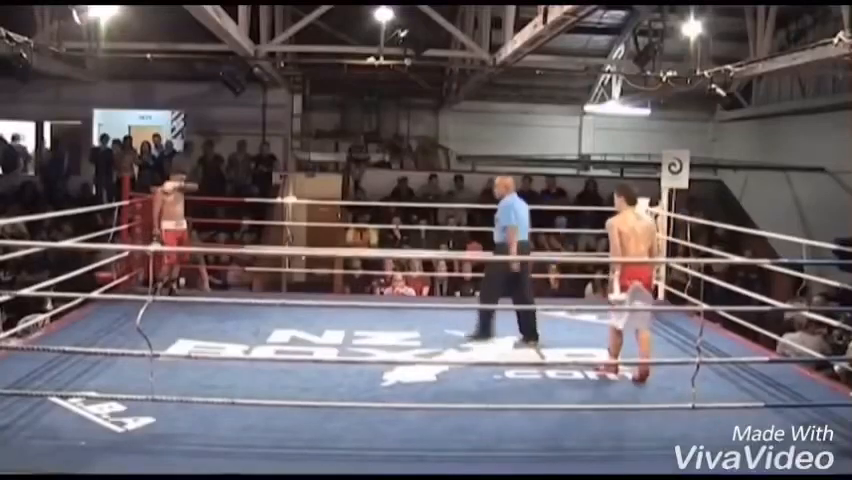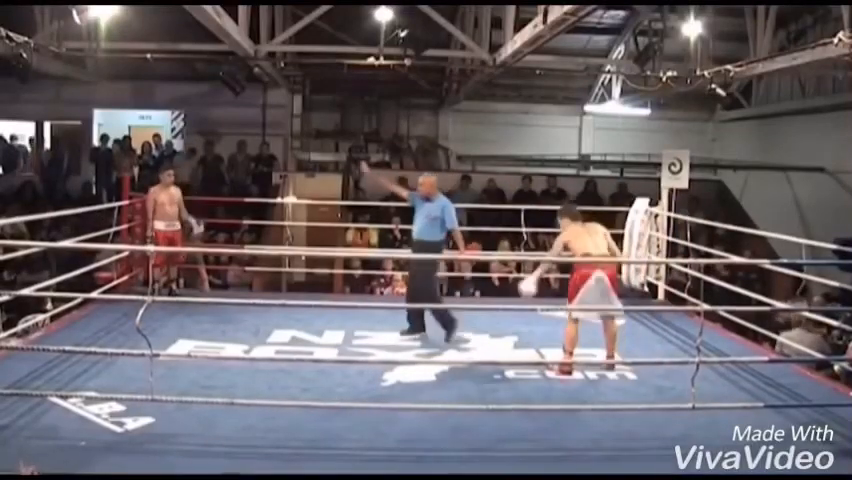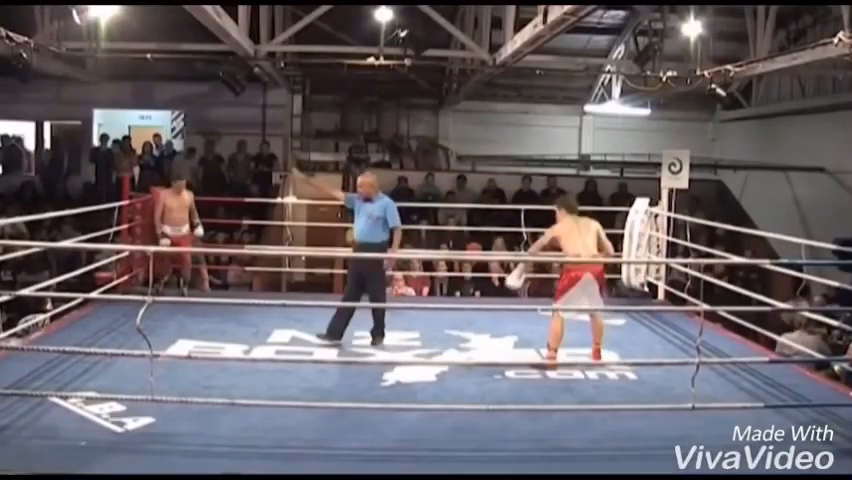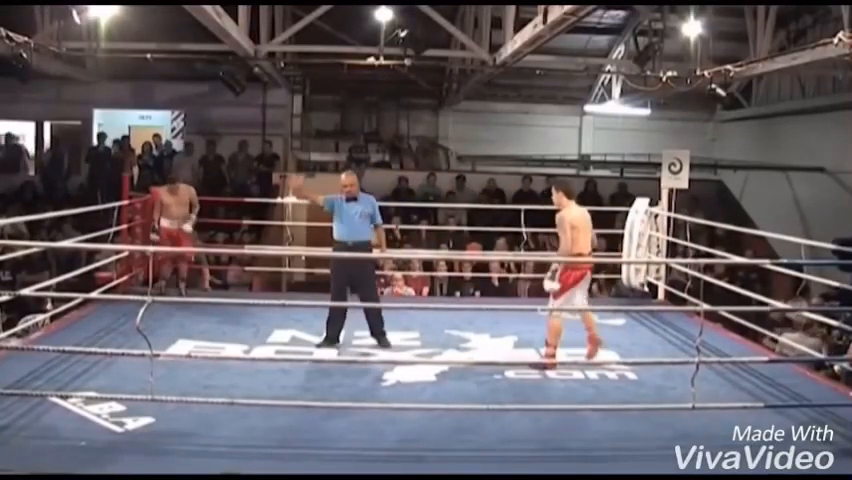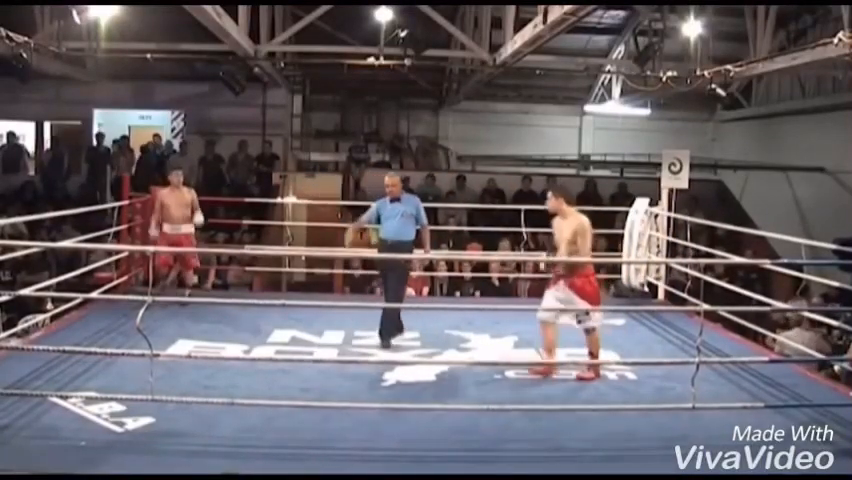
dt=1s
person 1, frame 1
left shoulder: (614, 222)
right shoulder: (648, 221)
left elbow: (616, 254)
right elbow: (653, 253)
left wrist: (615, 278)
left hip: (626, 274)
right hip: (645, 274)
left knee: (617, 323)
right knee: (642, 323)
left ankle: (612, 364)
right ankle: (644, 365)
person 1, frame 2
left shoulder: (566, 233)
right shoulder: (599, 228)
left elbow: (552, 256)
right elbow: (617, 254)
left wrist: (534, 276)
left hip: (586, 269)
right hip: (608, 268)
left knee: (572, 317)
right knee: (608, 316)
left ankle: (567, 363)
right ankle: (610, 358)
person 1, frame 3
left shoulder: (558, 227)
right shoulder: (593, 224)
left elbow: (536, 247)
right elbow: (610, 251)
left wrist: (519, 268)
left hip: (574, 269)
right hip: (595, 266)
left knee: (558, 313)
right knee: (595, 311)
left ankle: (551, 357)
right ankle: (597, 352)
person 1, frame 4
left shoulder: (563, 215)
right shoulder: (584, 212)
left elbow: (566, 247)
right elbow: (593, 241)
left wrist: (555, 267)
left hip: (572, 265)
right hip: (586, 263)
left knee: (555, 310)
right knee: (580, 305)
left ankle: (549, 356)
right ankle: (593, 341)
person 1, frame 5
left shoulder: (581, 222)
right shoulder: (556, 222)
left elbow: (584, 255)
left wrist: (558, 262)
right wrist: (554, 265)
left hip: (582, 277)
right hip: (562, 278)
left knee: (588, 325)
right knee: (546, 318)
left ankle: (594, 366)
right ankle: (548, 364)
person 2, frame 1
left shoulder: (506, 204)
right shoulder: (521, 204)
left elbow: (511, 230)
left wrist: (512, 256)
left hip: (506, 252)
right hip: (522, 250)
left knee: (489, 292)
right knee: (523, 296)
left ankle: (485, 331)
right ankle: (530, 336)
person 2, frame 2
left shoulder: (444, 204)
right shoulder: (418, 199)
left elbow: (454, 229)
right elbow: (396, 189)
left wrist: (461, 252)
right wrist: (371, 174)
left hip: (432, 248)
right hip: (417, 246)
left knee: (425, 288)
right knee: (413, 288)
left ankle: (448, 323)
right ankle: (416, 325)
person 2, frame 3
left shoulder: (387, 204)
right shoulder: (357, 200)
left elbow: (397, 230)
right elbow: (334, 193)
left wrist: (392, 253)
right wrist: (306, 179)
left hip: (376, 252)
right hip: (359, 251)
left knee: (376, 296)
right knee: (350, 294)
left ankle: (378, 334)
right ankle: (334, 332)
person 2, frame 4
left shoulder: (370, 201)
right shoulder: (336, 200)
left elbow: (378, 226)
right elbow: (317, 199)
left wrist: (383, 249)
right wrist: (300, 189)
left hip: (363, 251)
right hip: (341, 251)
left knee: (369, 295)
right knee: (337, 296)
left ankle: (379, 334)
right ankle: (332, 337)
person 2, frame 5
left shoulder: (413, 202)
right shoulder: (380, 204)
left elbow: (423, 225)
right elbow: (365, 220)
left wrist: (426, 246)
right wrist: (352, 229)
left hip: (403, 248)
right hip: (385, 248)
left knee: (395, 291)
right knee: (388, 290)
left ankle: (386, 333)
right ankle: (396, 326)
person 3, frame 1
left shoulder: (180, 189)
right shoulder: (160, 191)
left elbow: (195, 187)
right elbow: (155, 212)
left wrist: (180, 184)
right wrist: (156, 230)
left hip: (182, 226)
right hip: (168, 228)
left knee: (178, 259)
right knee: (169, 259)
left ankle: (172, 286)
right ankle: (159, 285)
person 3, frame 2
left shoulder: (177, 191)
right shoulder: (153, 192)
left elbow: (182, 210)
right elbow: (149, 214)
left wrist: (191, 220)
right wrist: (149, 233)
left hip: (175, 228)
right hip: (160, 229)
left knee: (175, 259)
right knee: (158, 260)
left ankle: (172, 287)
right ankle: (157, 288)
person 3, frame 3
left shoulder: (189, 195)
right shoulder: (163, 196)
left elbow: (193, 212)
right elbow: (157, 216)
left wrist: (197, 222)
right wrist: (160, 232)
left hip: (184, 233)
right hip: (168, 232)
left knee: (186, 261)
left ankle: (184, 286)
right ankle: (162, 281)
person 3, frame 4
left shoulder: (189, 190)
right shoulder: (161, 192)
left elbow: (196, 206)
right elbow: (157, 210)
left wrist: (191, 218)
right wrist: (155, 226)
left hip: (183, 228)
right hip: (166, 227)
left knee: (184, 257)
right knee: (166, 257)
left ankle: (182, 285)
right ankle: (162, 285)
person 3, frame 5
left shoulder: (190, 193)
right shoulder: (161, 194)
left elbow: (197, 209)
right elbow: (156, 213)
left wrist: (198, 215)
right wrist: (153, 227)
left hip: (186, 232)
right hip: (167, 232)
left knee: (188, 265)
right knee: (162, 263)
left ankle: (187, 293)
right ankle: (164, 285)
